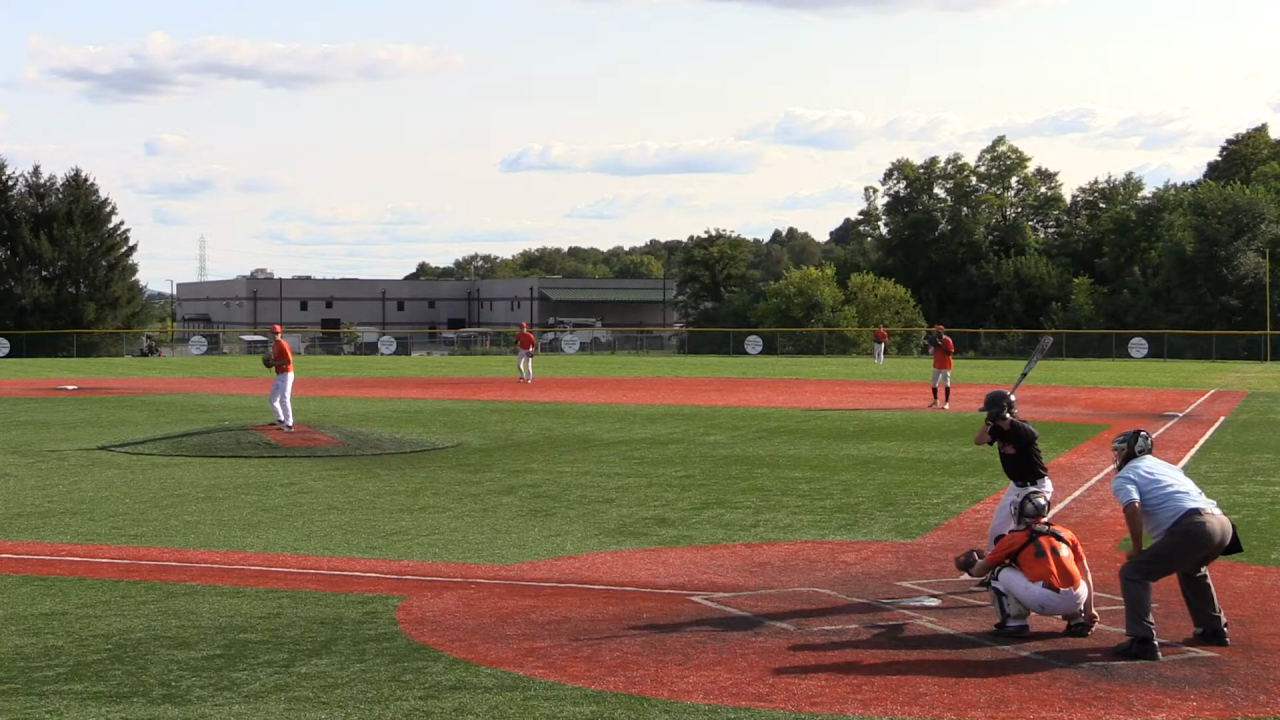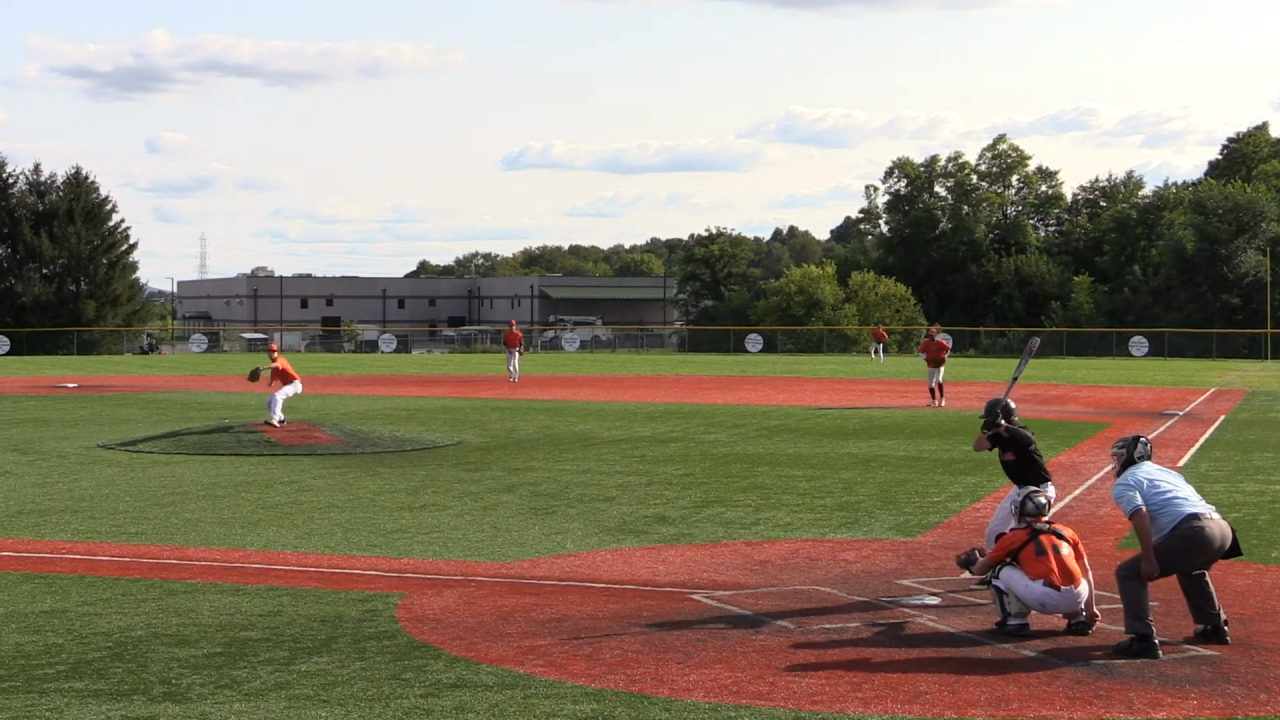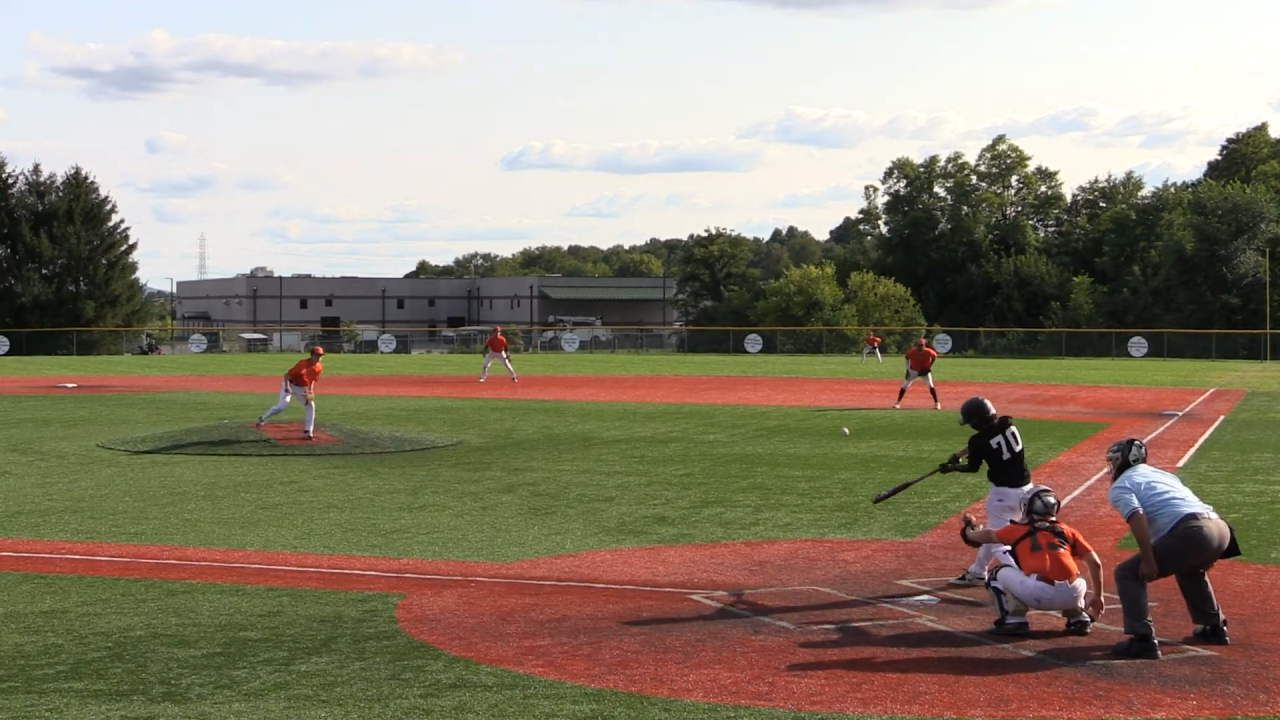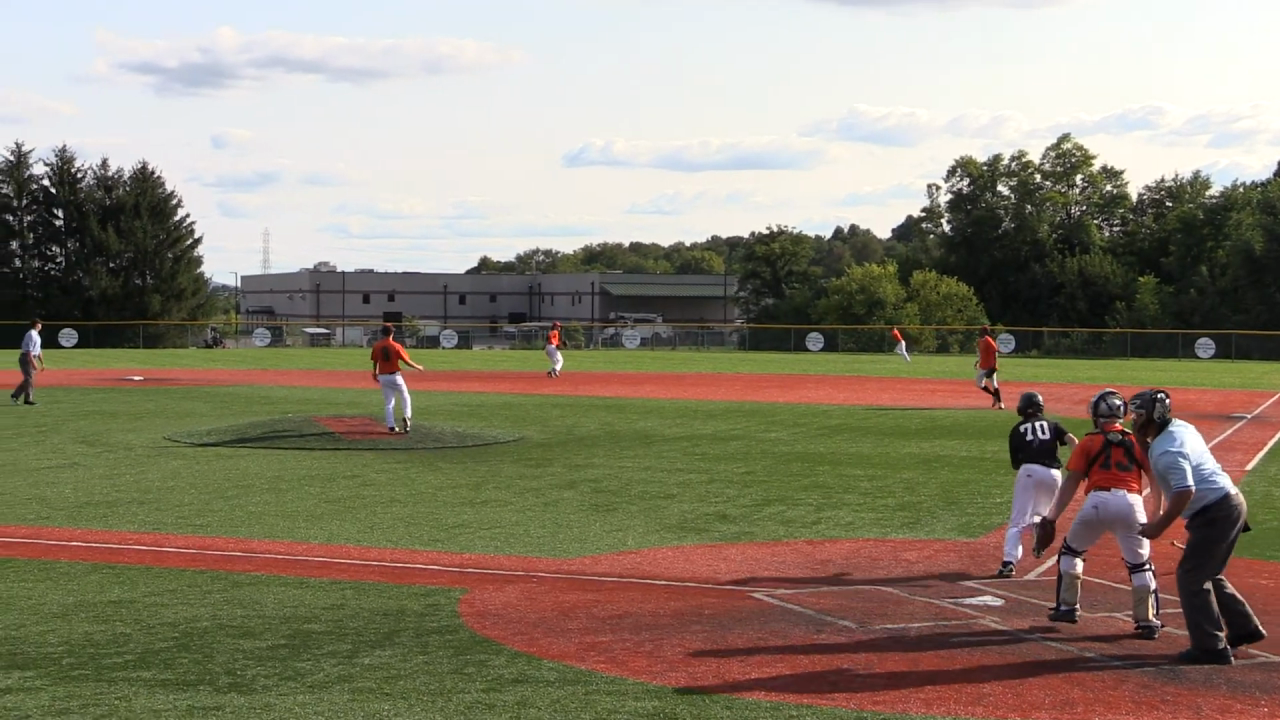
dt=1s
person 1, frame 1
left shoulder: (1123, 477)
right shoulder: (1168, 467)
left elbow: (1133, 508)
left wrist: (1137, 548)
left hip: (1194, 528)
right hip: (1222, 523)
left knee: (1133, 572)
right knee: (1191, 570)
left ankle: (1143, 642)
right ankle: (1214, 629)
person 1, frame 2
left shoulder: (1123, 483)
right shoulder: (1168, 472)
left elbow: (1140, 514)
left wrist: (1148, 558)
left hip: (1193, 533)
right hip: (1222, 528)
left knee: (1128, 573)
right knee: (1190, 568)
left ankle: (1144, 640)
right ankle: (1215, 628)
person 1, frame 3
left shoulder: (1120, 487)
right shoulder: (1164, 475)
left elbow: (1137, 517)
left wrist: (1148, 560)
right wrist: (1205, 554)
left hip: (1192, 533)
right hip: (1221, 528)
left knee: (1127, 573)
right knee: (1189, 569)
left ankle: (1143, 640)
right ankle: (1214, 627)
person 1, frame 4
left shoulder: (1167, 449)
right shoulder: (1180, 428)
left elbow: (1186, 492)
right elbow: (1156, 460)
left wrist: (1160, 527)
right wrist: (1142, 437)
left hip: (1216, 513)
right hip: (1224, 507)
left knee: (1192, 578)
right knee: (1203, 574)
left ankle: (1213, 648)
right ankle: (1245, 628)
person 2, frame 1
left shoulder: (1015, 538)
right shoulder: (1066, 533)
left elbow: (979, 571)
right elbow: (1085, 573)
left wrist: (971, 566)
right wrist: (1089, 610)
left hip: (1045, 601)
right hip: (1076, 600)
left knee: (999, 572)
left ankle: (1015, 624)
right ankle: (1078, 621)
person 2, frame 2
left shoulder: (1015, 536)
right shoulder: (1067, 532)
left elbow: (980, 570)
right elbow: (1086, 571)
left wrist: (971, 564)
right wrist: (1090, 608)
left hip: (1046, 599)
right hip: (1077, 599)
left knee: (1000, 571)
left ankle: (1015, 622)
right ankle: (1078, 619)
person 2, frame 3
left shoulder: (1018, 530)
right shoulder: (1068, 531)
left elbow: (988, 536)
right elbow: (1095, 563)
left wrist: (969, 531)
right wrist: (1097, 595)
left hip: (1039, 593)
right hip: (1073, 594)
left knee: (998, 574)
left ankle: (1014, 621)
right ankle: (1080, 619)
person 2, frame 4
left shoulder: (1087, 442)
right shoulder: (1137, 441)
left elbow: (1072, 480)
left wrist: (1053, 516)
left hip: (1098, 501)
right hip: (1130, 503)
left knee: (1071, 550)
right knee: (1140, 564)
left ankle: (1067, 607)
right ankle: (1147, 622)
person 3, frame 1
left shoulder: (1021, 427)
right shoulder: (999, 428)
left elbow: (1033, 435)
right elbow: (978, 440)
left wrist: (1006, 418)
right wrist: (989, 421)
left hip: (1036, 488)
right hip: (1016, 487)
right knee: (995, 532)
person 3, frame 2
left shoulder: (1020, 433)
right shoulder: (998, 435)
left elbow: (1029, 442)
right elbow: (977, 446)
left wrist: (1001, 425)
right wrist: (986, 428)
left hip: (1039, 492)
right hip: (1021, 491)
right knee: (993, 533)
person 3, frame 3
left shoulder: (978, 441)
right shoulder: (1008, 422)
left elbow: (972, 468)
left wrist: (952, 466)
right wrist: (958, 455)
left hip: (1004, 493)
right hip: (1025, 488)
left knee: (997, 543)
right ankle: (976, 573)
person 3, frame 4
left shoulder: (1017, 430)
right shoulder: (1052, 424)
left elbow: (1016, 463)
right elbow: (1072, 441)
left hip: (1030, 472)
right hip: (1052, 474)
left knee: (1017, 523)
right knee: (1039, 513)
left ankle: (1009, 563)
right ankle: (1038, 523)
